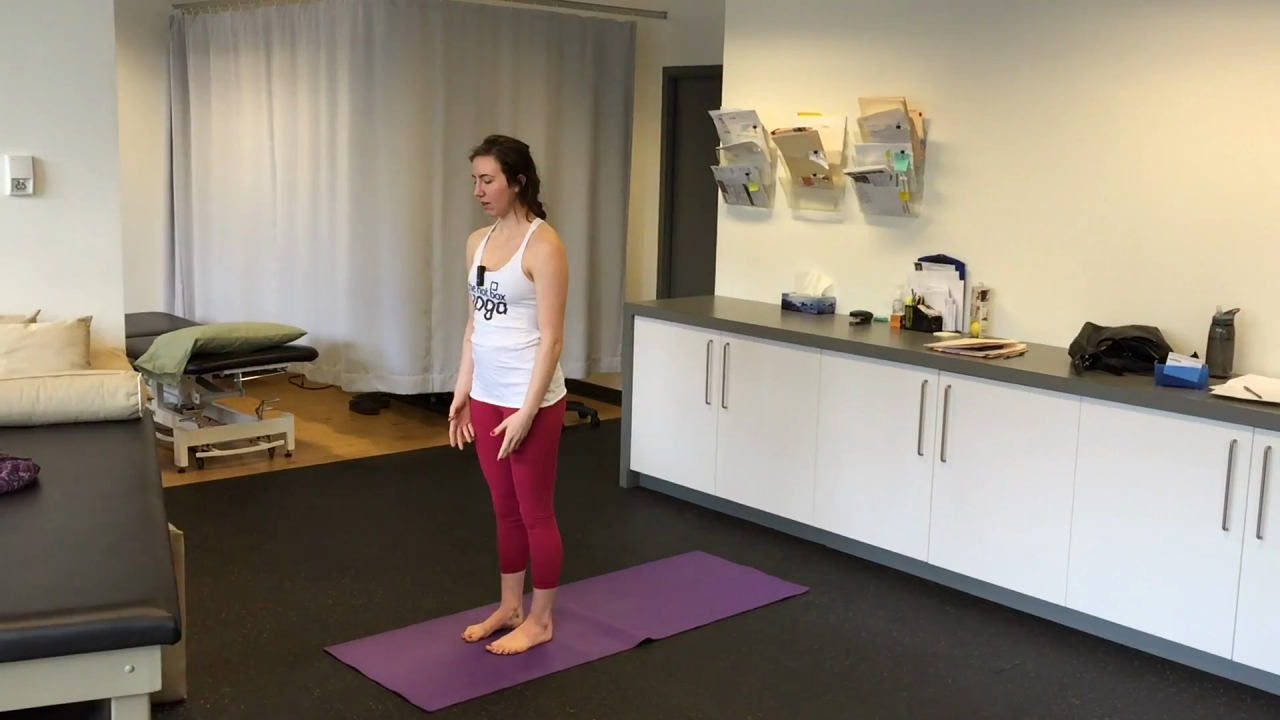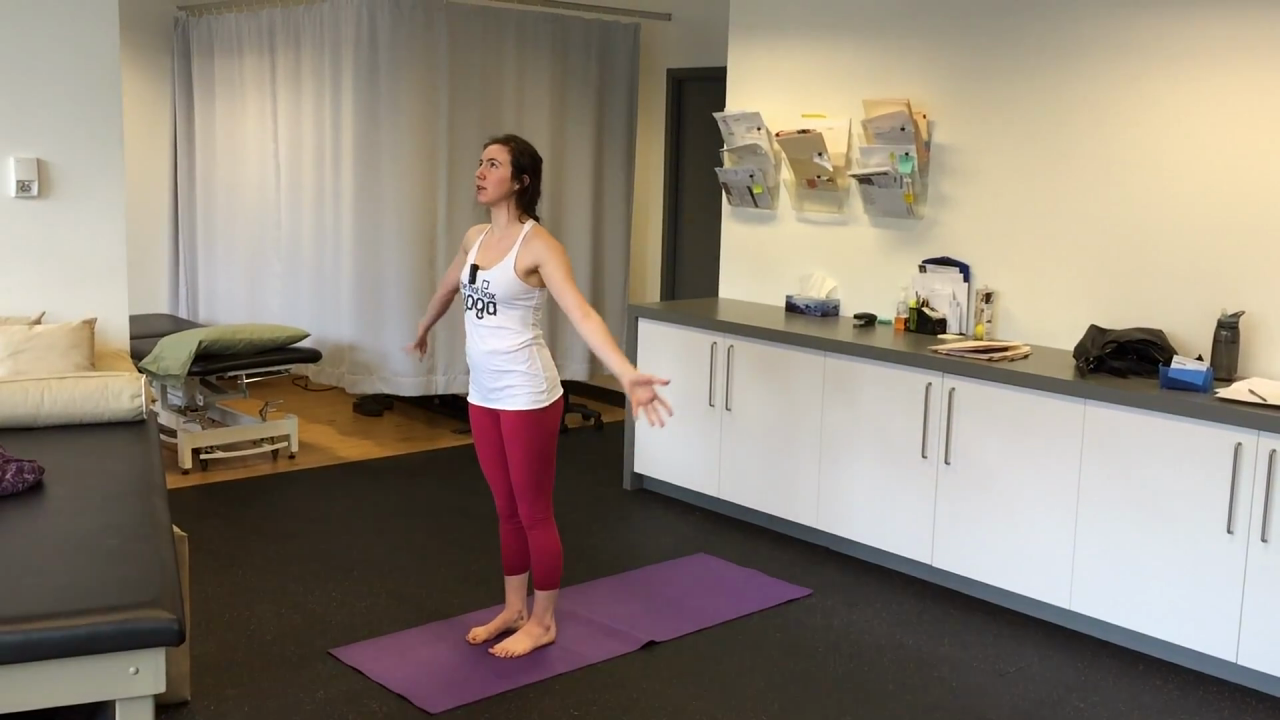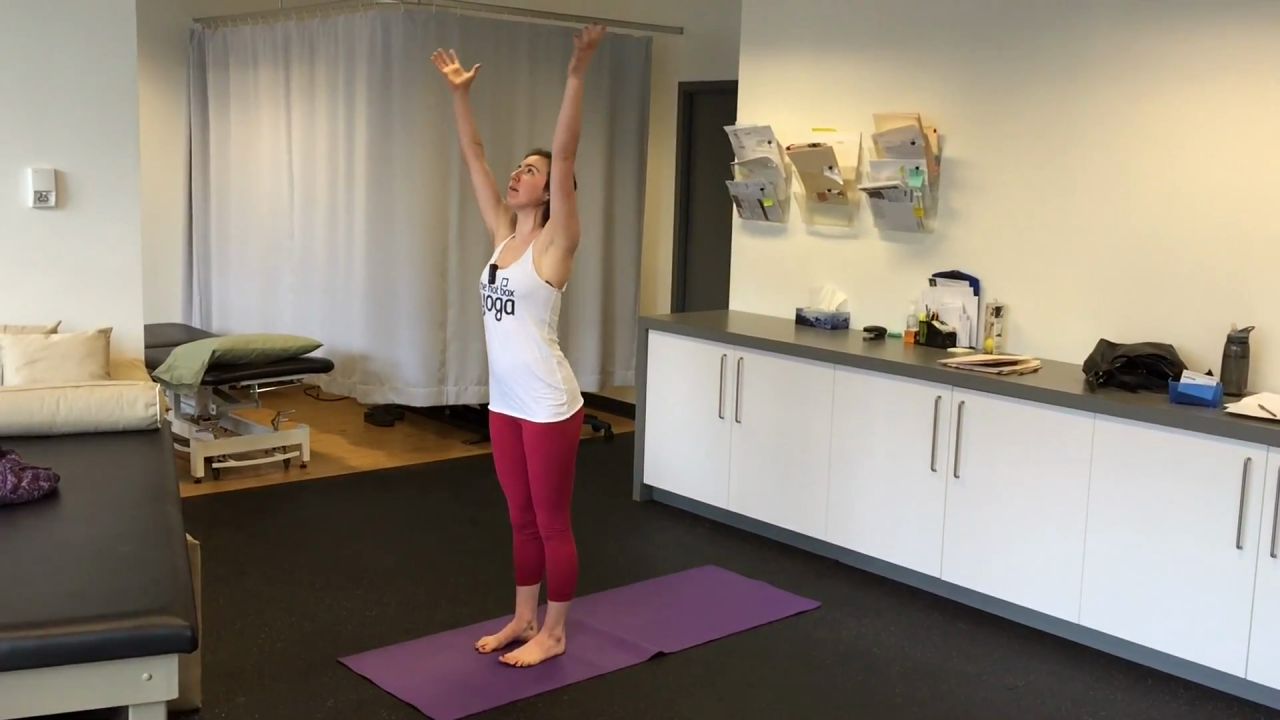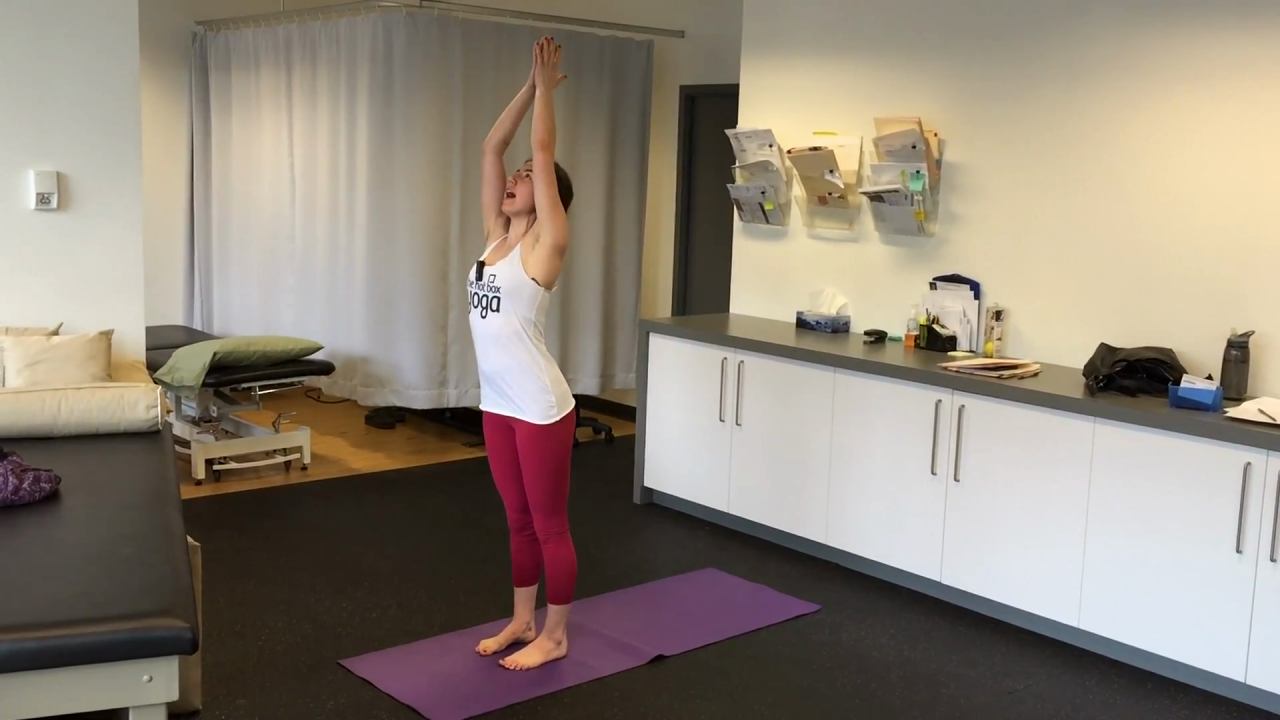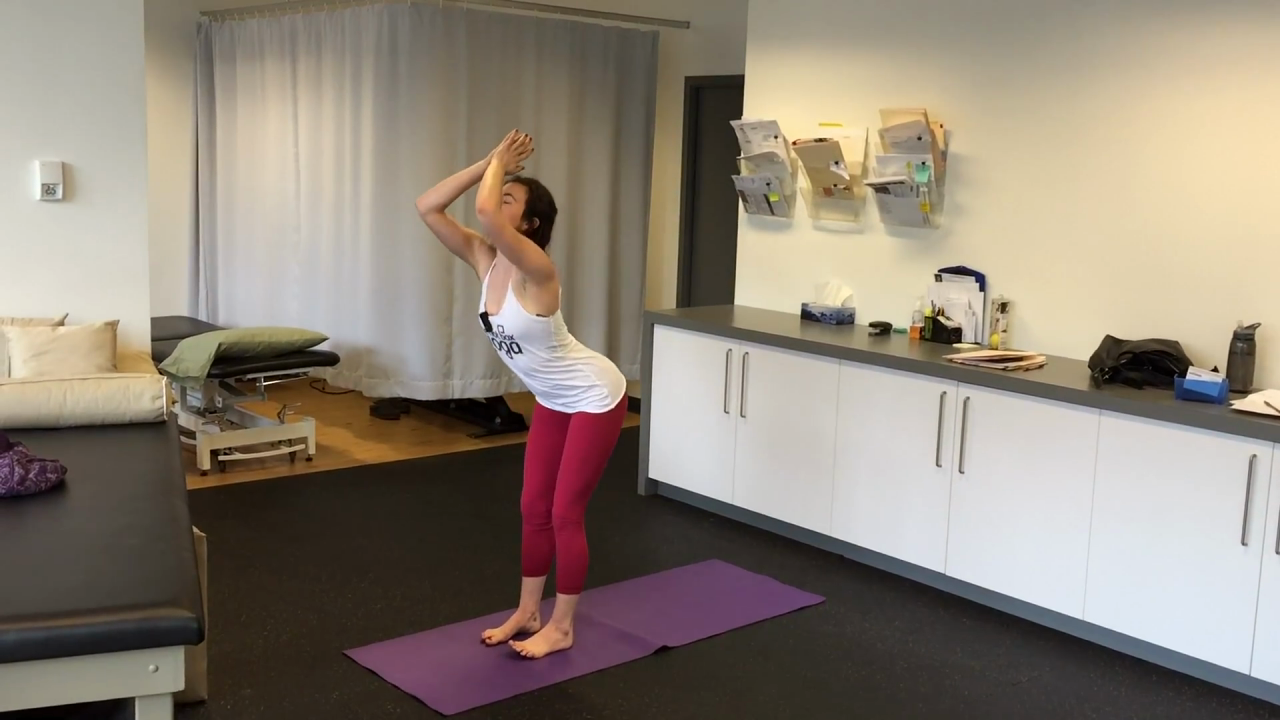
dt=1s
person 1, frame 1
left shoulder: (543, 245)
right shoulder: (477, 241)
left elbow: (550, 338)
left wrist: (527, 410)
right wrist: (463, 390)
left hip: (530, 398)
right hip: (487, 395)
left knee: (534, 513)
right knee: (504, 510)
left ankle: (540, 620)
right ankle: (509, 607)
person 1, frame 2
left shoulder: (538, 244)
right shoulder: (475, 238)
left elbow: (581, 313)
right elbow: (450, 288)
left wrist: (627, 375)
right wrist: (424, 326)
left hip: (527, 396)
right hip: (483, 395)
left knee: (535, 513)
right knee: (507, 510)
left ankle: (543, 621)
right ankle: (513, 609)
person 1, frame 3
left shoulder: (555, 242)
right shoulder: (503, 235)
left elbow: (565, 158)
right elbow: (473, 156)
left wrist: (578, 74)
right wrist: (459, 91)
left hip: (548, 408)
right hip: (504, 404)
left knee: (552, 524)
right knee: (522, 521)
left ankle: (553, 633)
right ankle: (523, 619)
person 1, frame 4
left shoulder: (546, 243)
right shoulder: (497, 236)
left elbow: (543, 150)
right elbow: (493, 149)
left wrist: (547, 86)
right wrist: (529, 85)
left hip: (540, 408)
right hip: (497, 405)
left knee: (549, 525)
right knee: (519, 521)
left ankle: (555, 636)
right ankle: (522, 622)
person 1, frame 5
left shoulder: (535, 269)
right shoulder: (486, 260)
left elbow: (483, 210)
right elbow: (428, 207)
left wrist: (500, 167)
right wrist: (491, 162)
left hip: (594, 397)
right hip: (552, 401)
left knee: (565, 513)
right knee: (534, 508)
left ankle: (561, 628)
right ankle: (527, 613)
